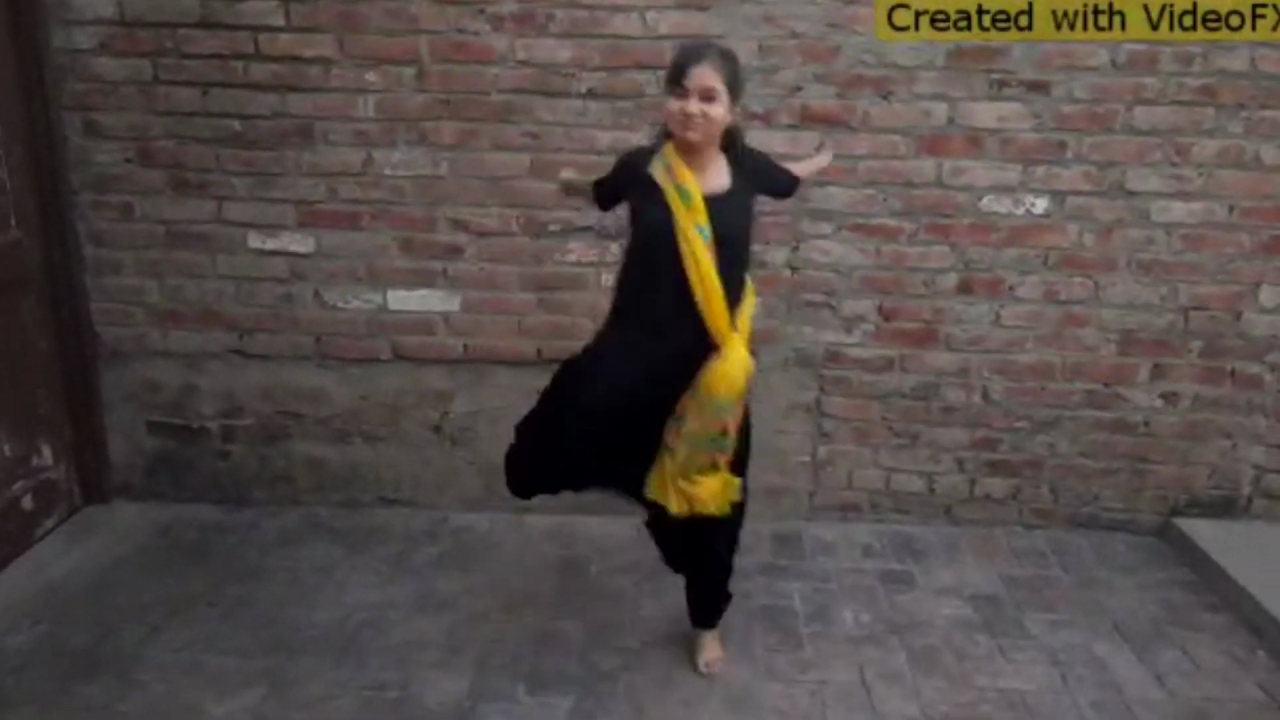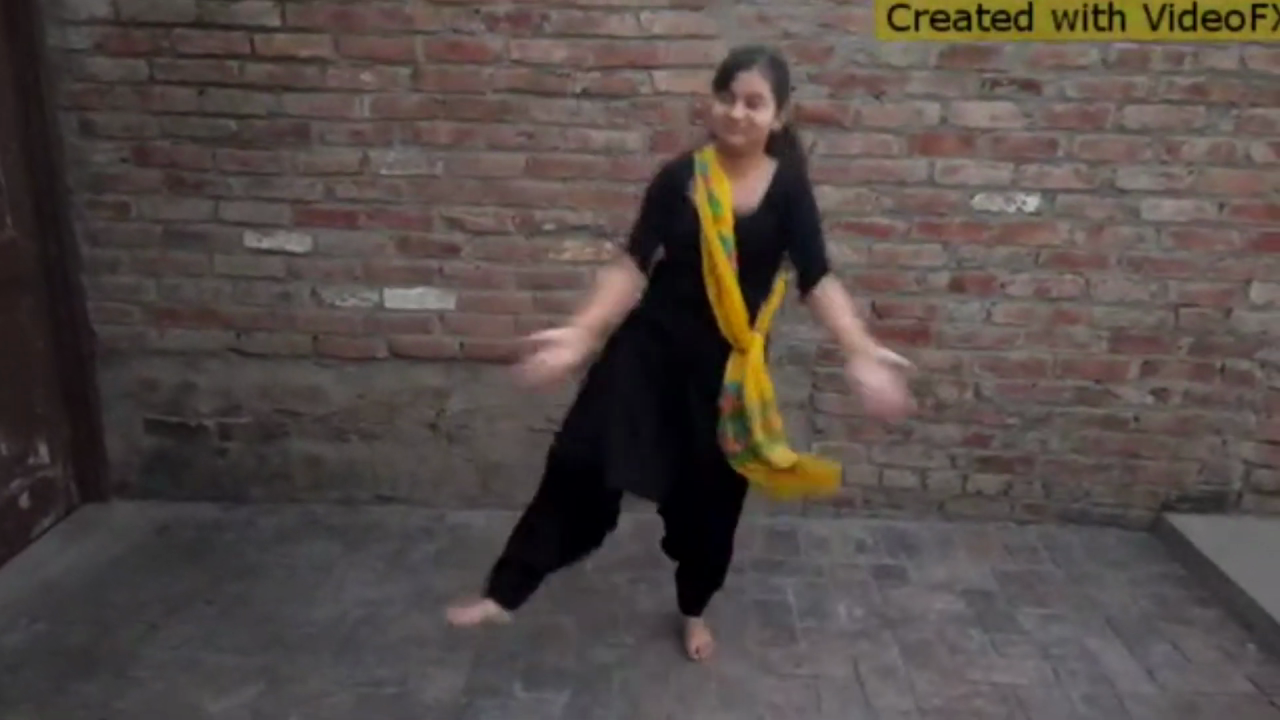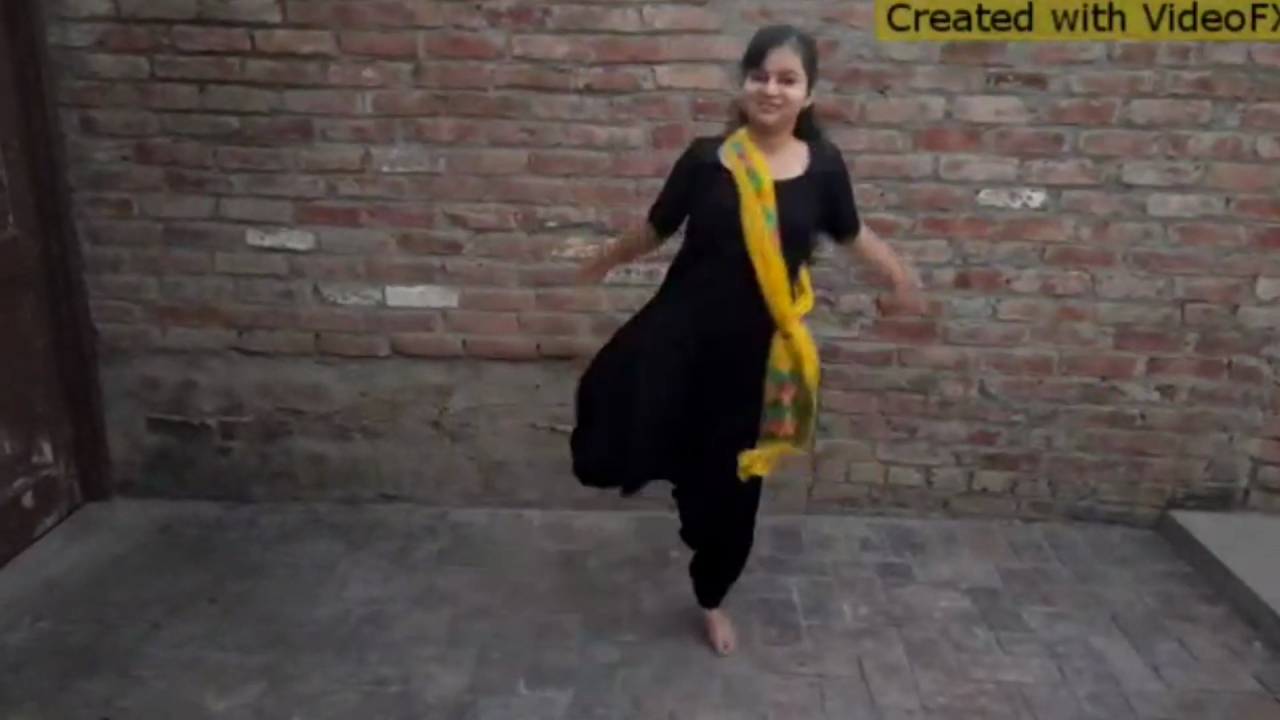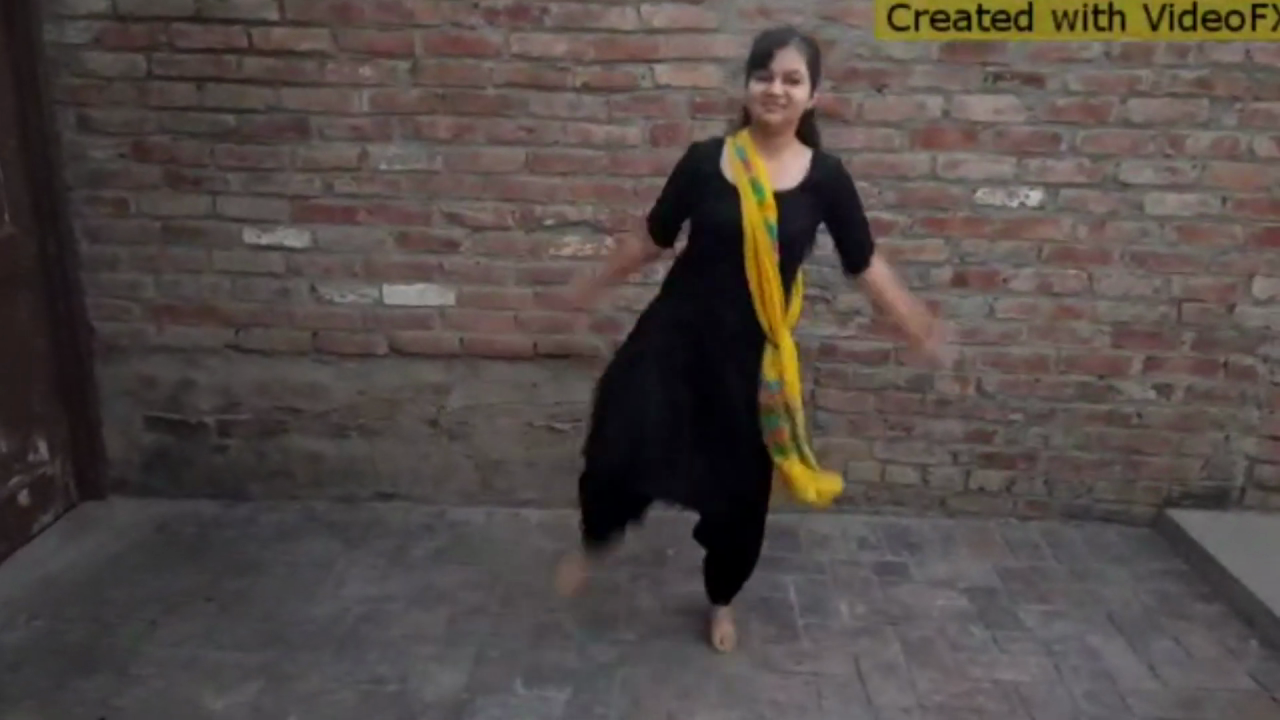
dt=0.3s
person 1, frame 1
left shoulder: (747, 168)
right shoulder: (641, 168)
right elbow: (603, 193)
left wrist: (811, 167)
right wrist: (574, 184)
left hip: (711, 365)
right hip: (631, 356)
left knee: (712, 503)
right knee: (559, 447)
left ankle: (707, 624)
person 1, frame 2
left shoulder: (789, 184)
right shoulder: (677, 176)
left elbow: (818, 280)
right elbow: (633, 265)
left wrist: (862, 353)
right wrist: (580, 336)
left hip: (726, 363)
right hip: (651, 346)
left knee: (712, 496)
right knee: (583, 463)
left ankle: (693, 609)
right ankle: (505, 592)
person 1, frame 3
left shoulder: (822, 165)
right shoulder: (707, 157)
left elbow: (847, 229)
right elbow: (660, 225)
left wrist: (897, 277)
right wrist: (607, 258)
left hip: (751, 347)
right hip: (675, 328)
left knee: (729, 481)
left ankle: (712, 600)
person 1, frame 4
left shoulder: (824, 175)
right shoulder: (704, 160)
left elbow: (862, 258)
right elbow: (656, 236)
left wrist: (911, 319)
right wrist: (597, 284)
left hip: (750, 350)
right hip: (676, 331)
left knee: (740, 486)
right knee: (621, 454)
left ankle: (721, 600)
right ankle: (595, 541)
